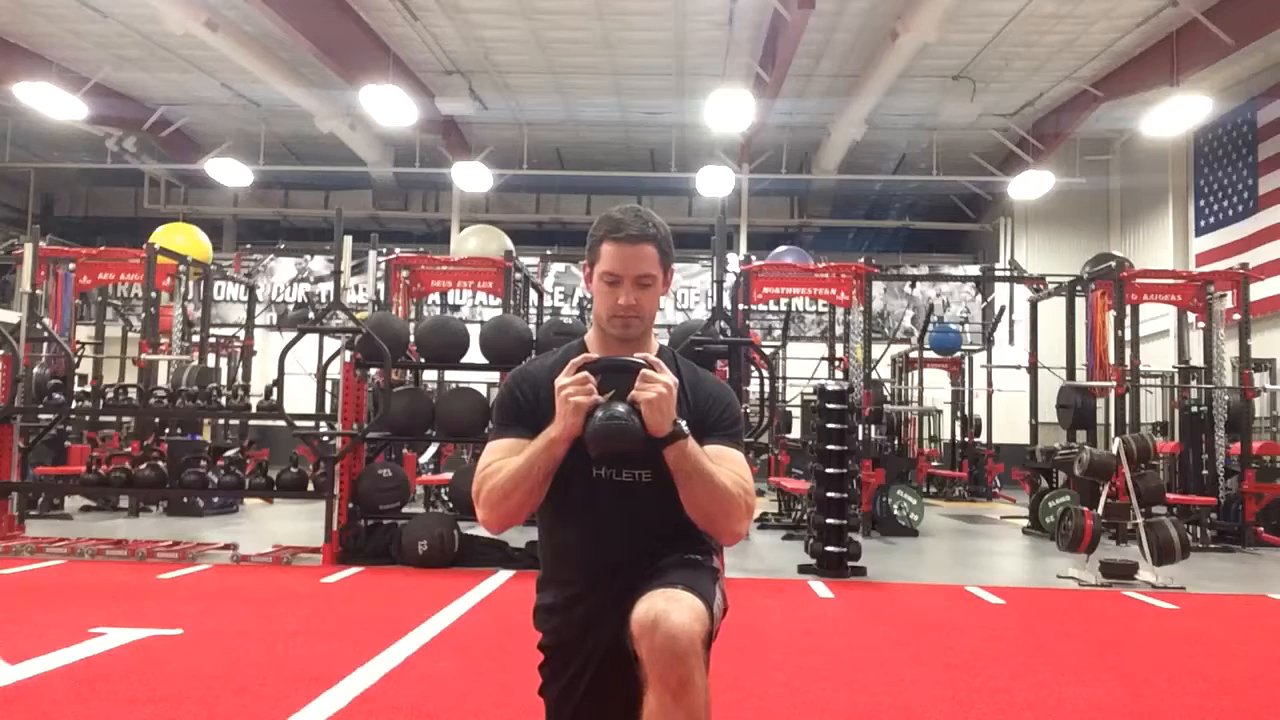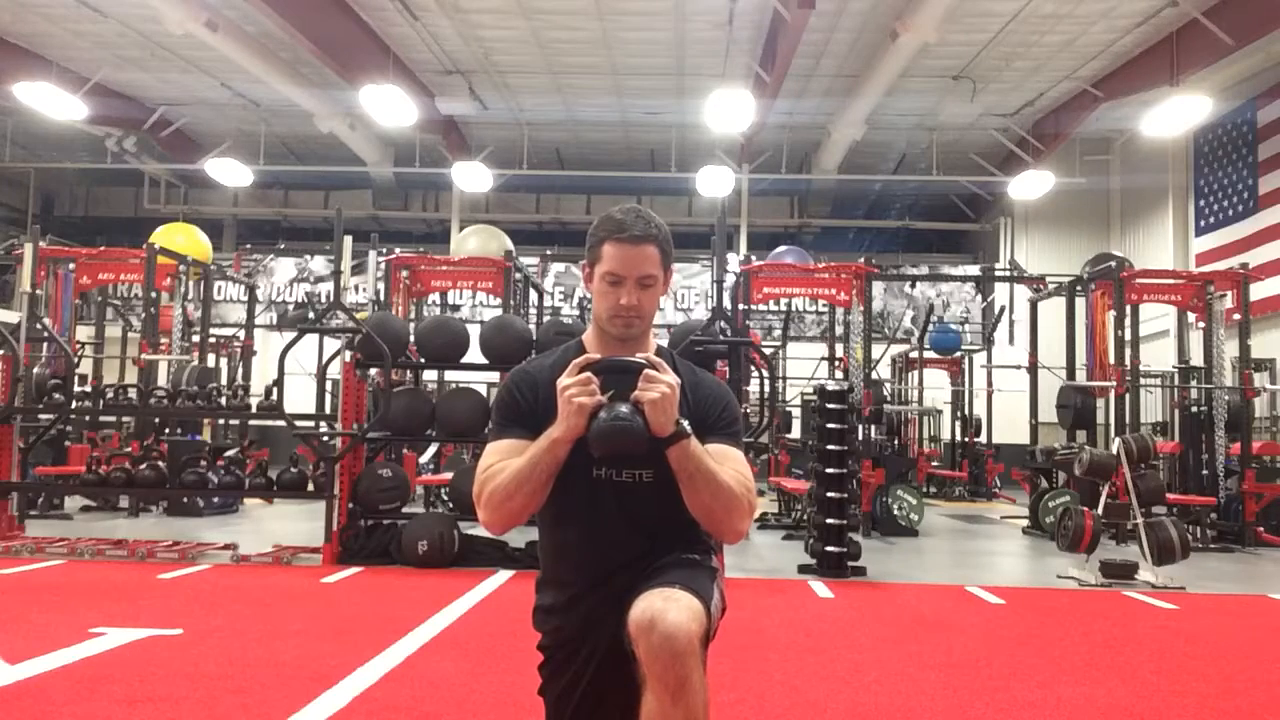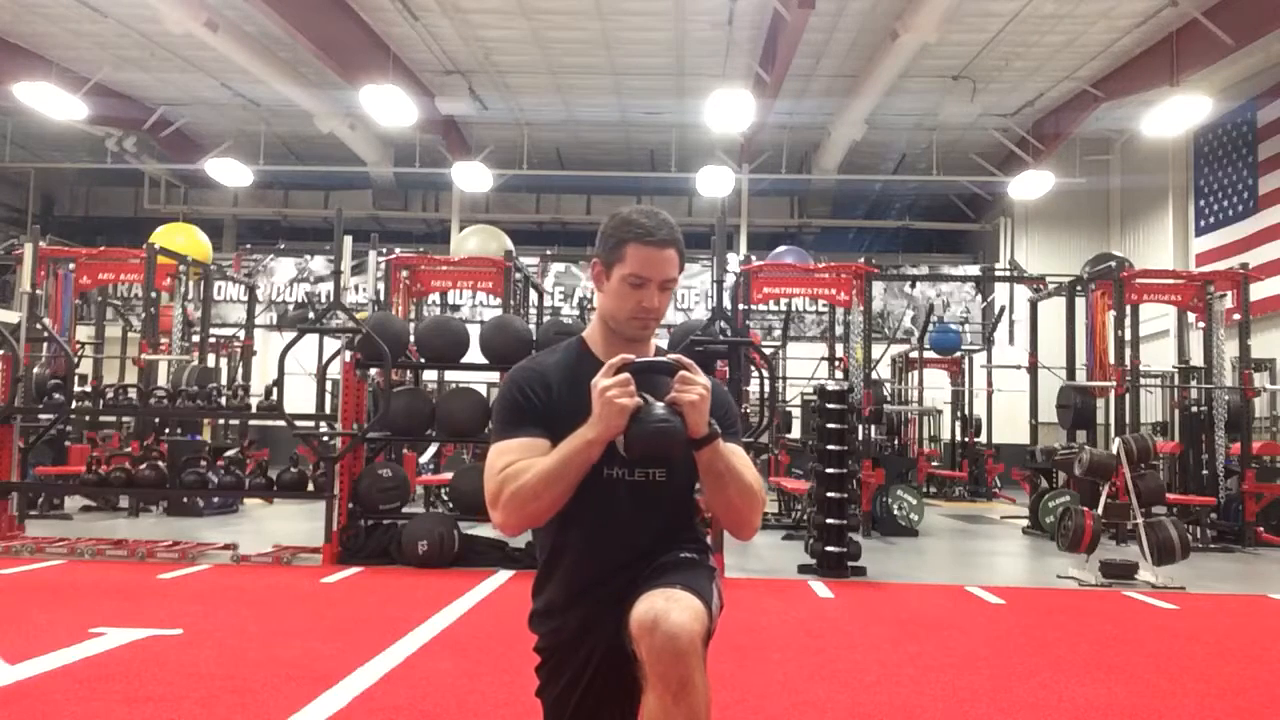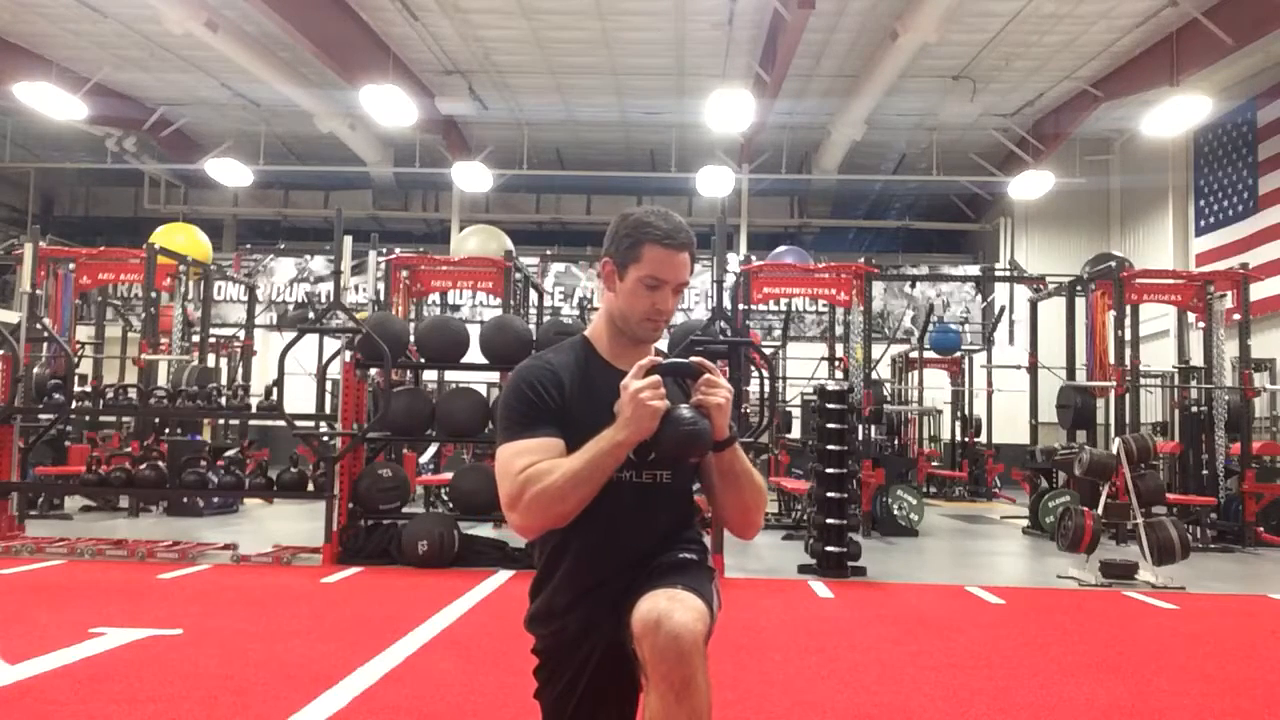
dt=0.5s
person 1, frame 1
left shoulder: (705, 393)
right shoulder: (534, 383)
left elbow: (733, 524)
right elbow: (492, 512)
left wrist: (670, 431)
right wrist: (562, 428)
left hip: (674, 576)
right hip: (574, 603)
left knee: (669, 630)
person 1, frame 2
left shoulder: (702, 392)
right shoulder: (533, 383)
left elbow: (734, 522)
right elbow: (494, 513)
left wrist: (674, 431)
right wrist: (563, 428)
left hip: (672, 575)
right hip: (575, 603)
left knee: (665, 629)
person 1, frame 3
left shoulder: (700, 389)
right shoulder: (536, 381)
left elbow: (745, 521)
right elbow: (508, 512)
left wrist: (703, 433)
right wrist: (598, 428)
left hip: (670, 571)
right hip: (574, 603)
left knee: (669, 630)
person 1, frame 4
left shoulder: (692, 384)
right shoulder: (542, 379)
left elbow: (746, 522)
right elbow: (526, 511)
left wrist: (721, 436)
right wrist: (625, 429)
left hip: (668, 572)
right hip: (574, 605)
left knee: (671, 630)
